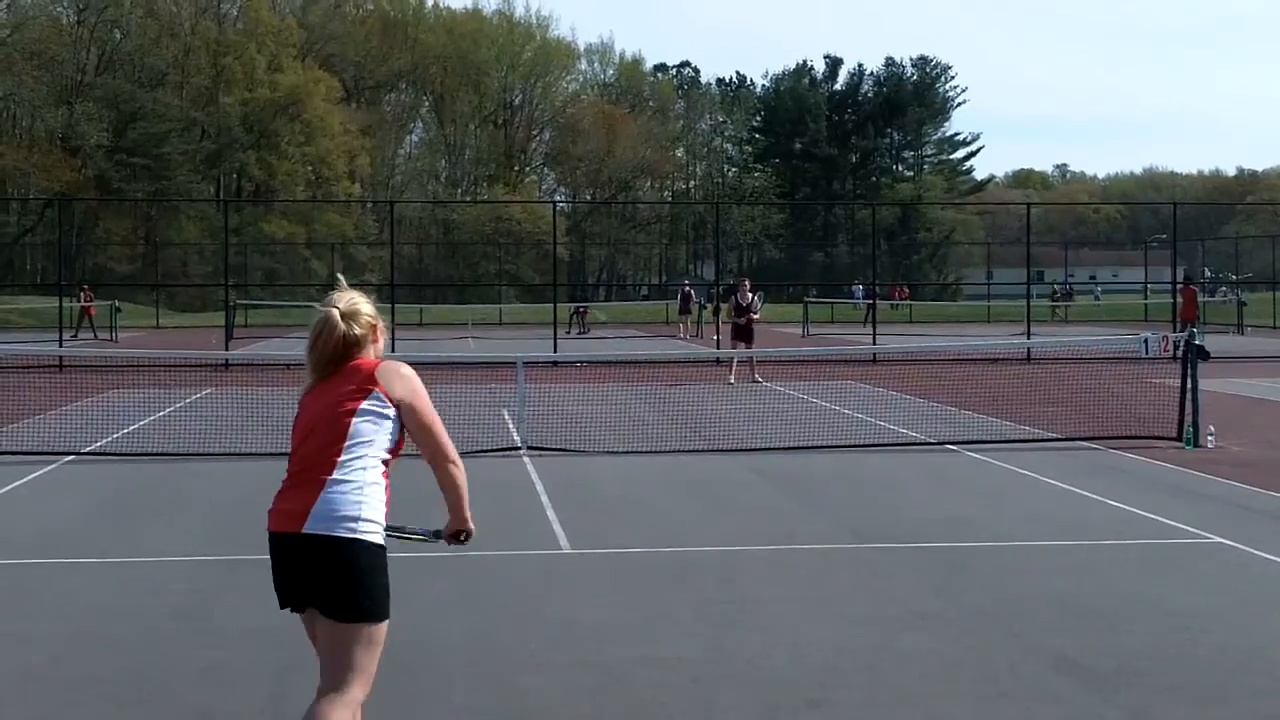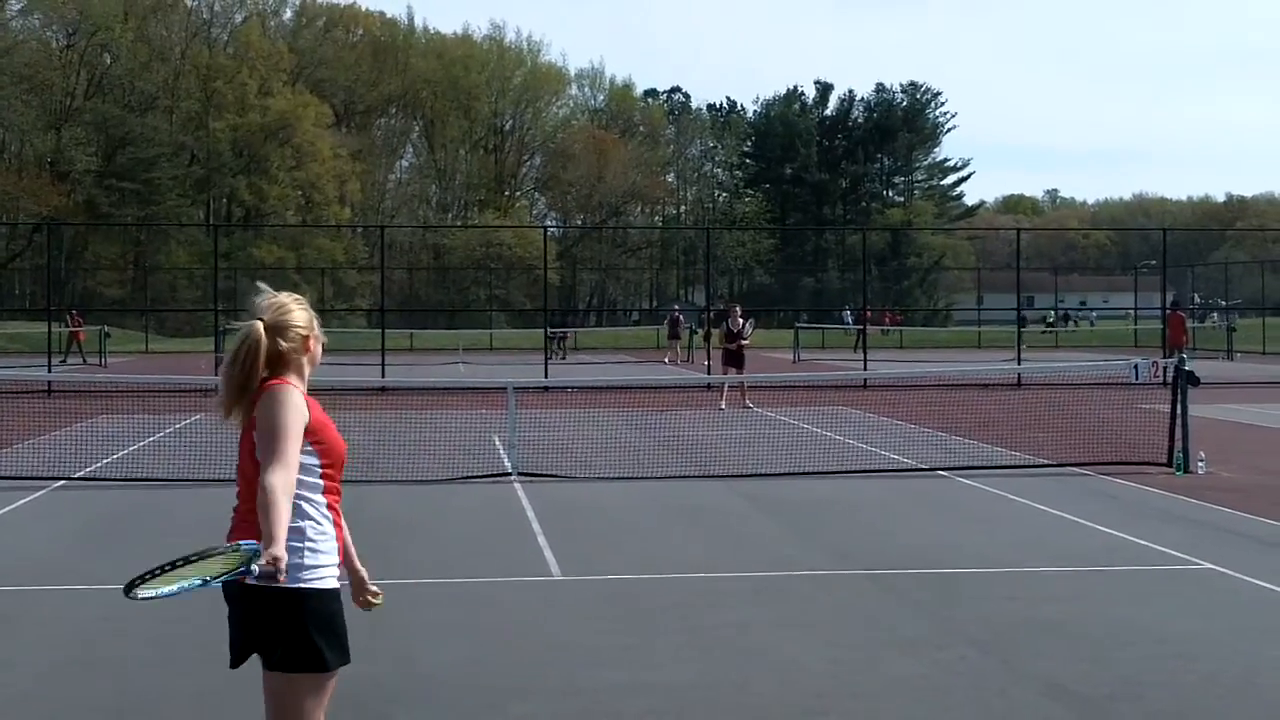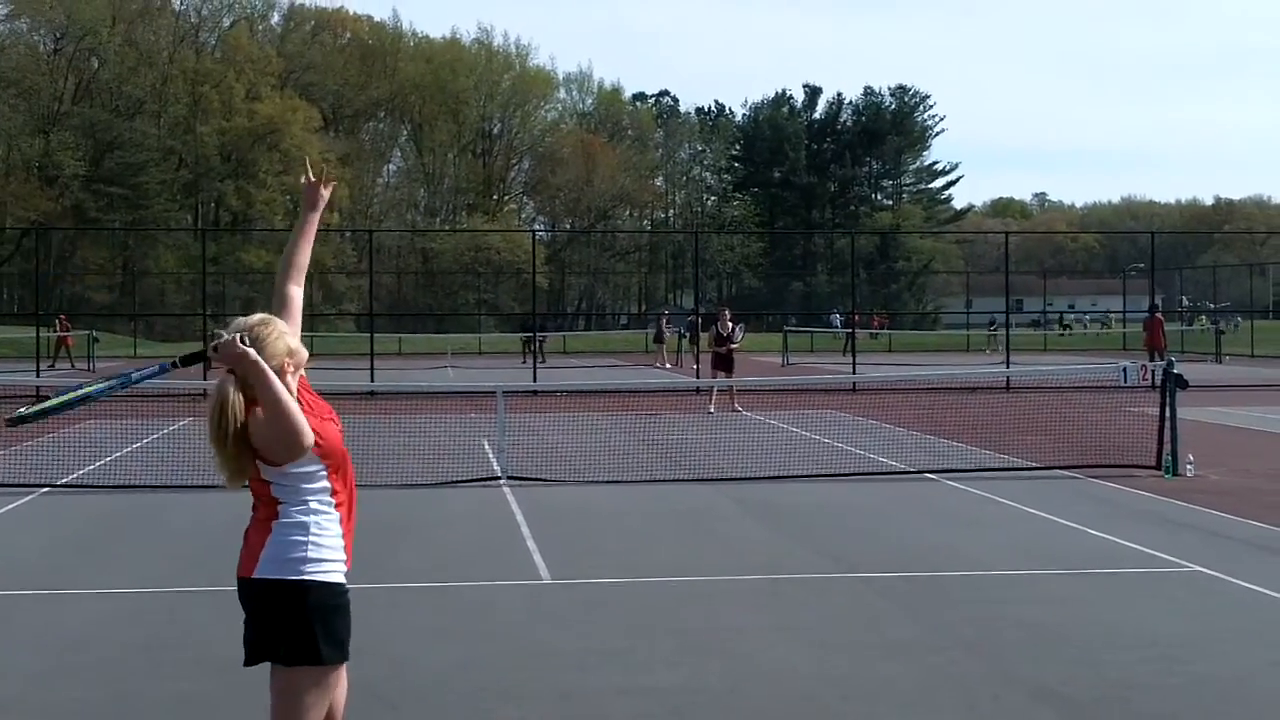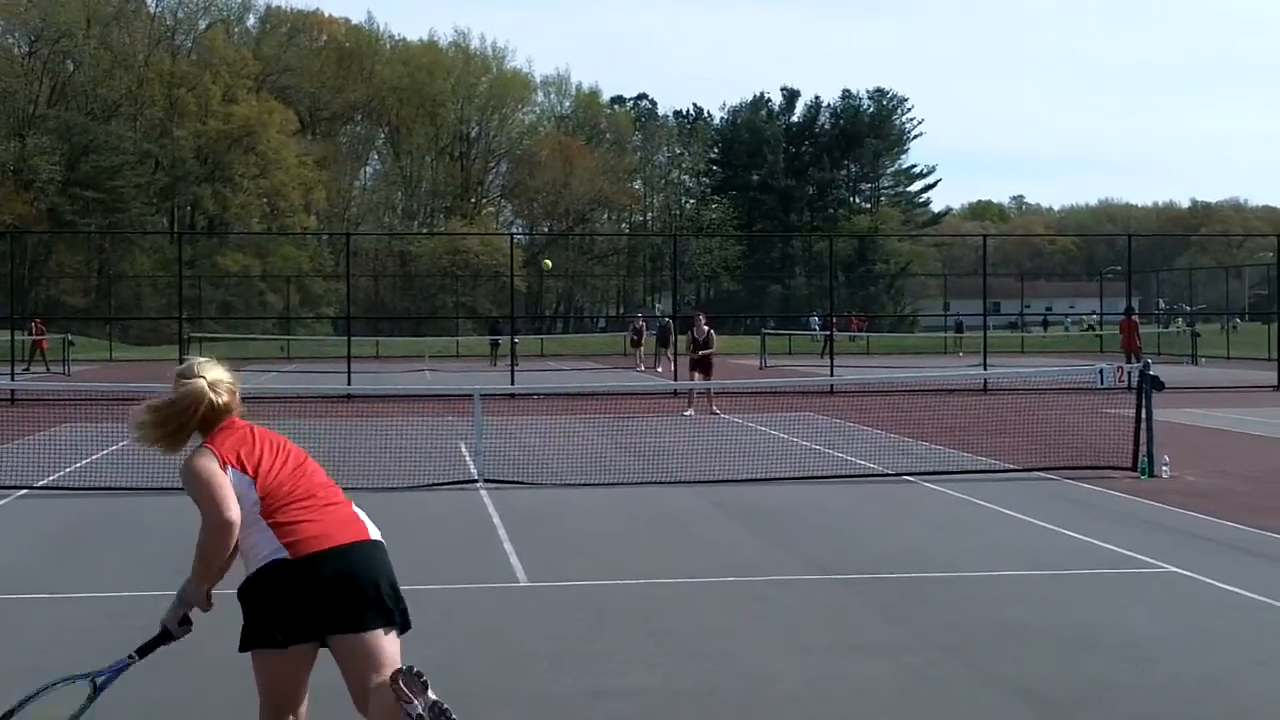
dt=0.7s
person 1, frame 1
left shoulder: (318, 386)
right shoulder: (391, 374)
right elbow: (442, 456)
right wrist: (460, 516)
left hip: (290, 534)
right hip: (341, 536)
left knee: (345, 678)
person 1, frame 2
left shoulder: (281, 397)
right shoulder: (283, 397)
left elbow: (314, 502)
right elbow: (277, 478)
left wrist: (355, 569)
right wrist: (274, 543)
left hip: (263, 584)
right hip: (294, 581)
person 1, frame 3
left shoulder: (286, 386)
right shoulder: (266, 426)
left elbow: (289, 287)
right elbow: (300, 441)
left wrist: (311, 211)
right wrist: (253, 367)
left hip: (280, 576)
right hip: (302, 581)
person 1, frame 4
left shoulder: (203, 461)
right shoulder: (269, 439)
left elbow: (224, 522)
left wrist: (197, 587)
right wrist: (191, 593)
left hip: (286, 576)
right hip: (360, 556)
